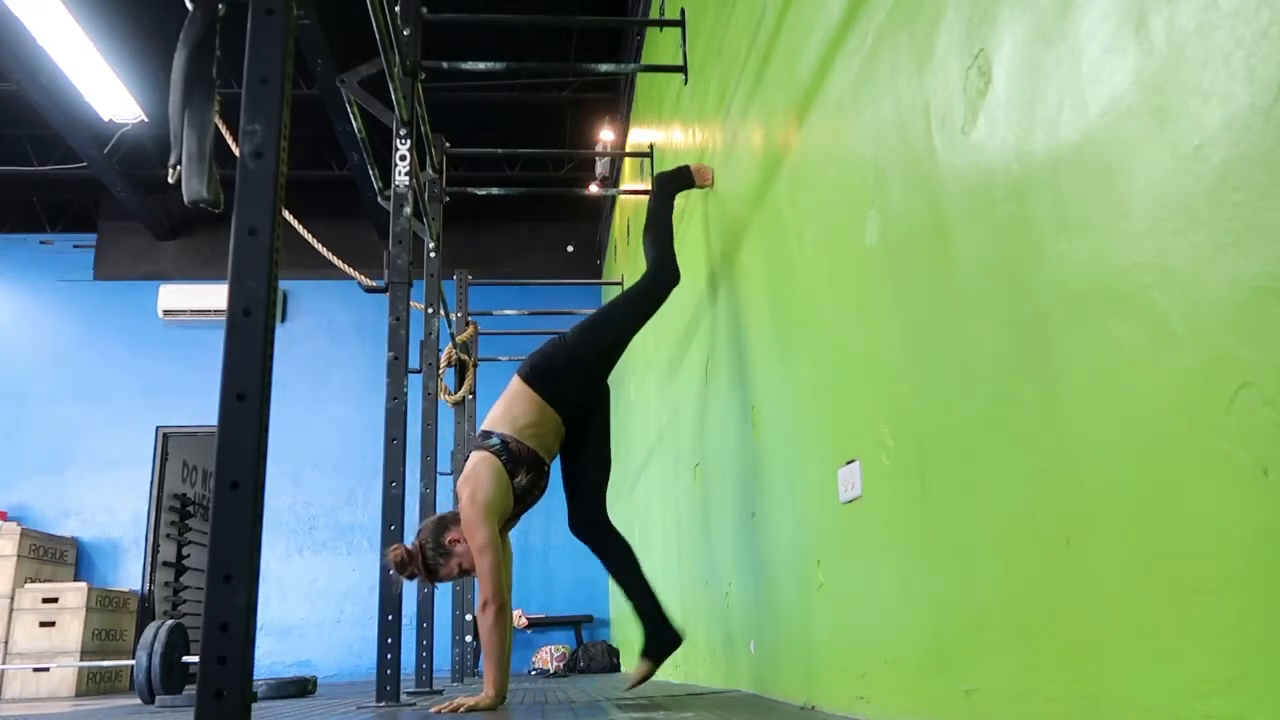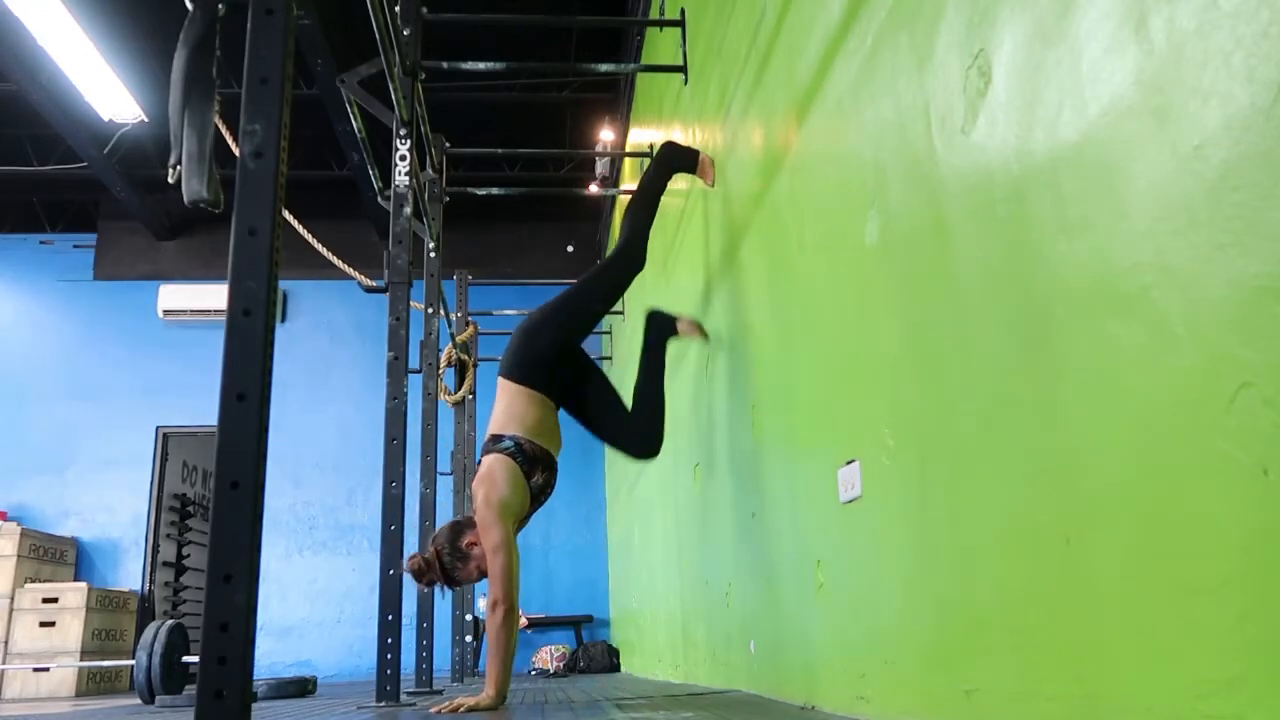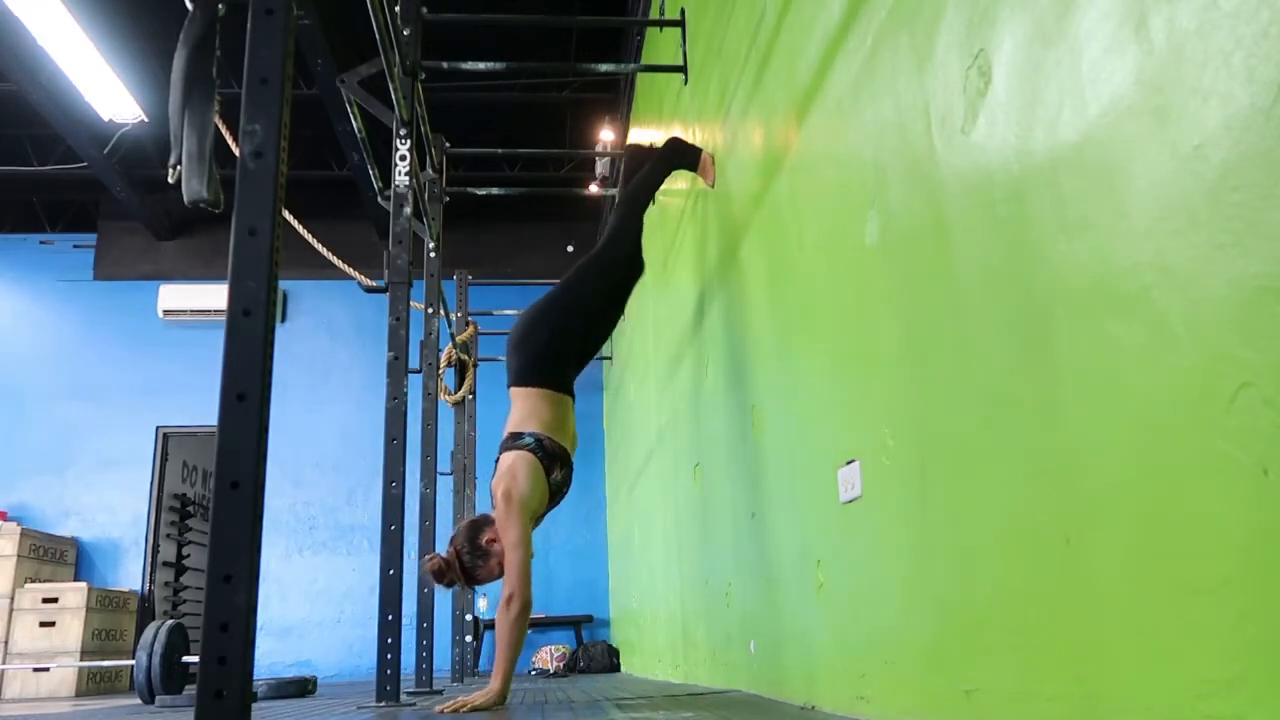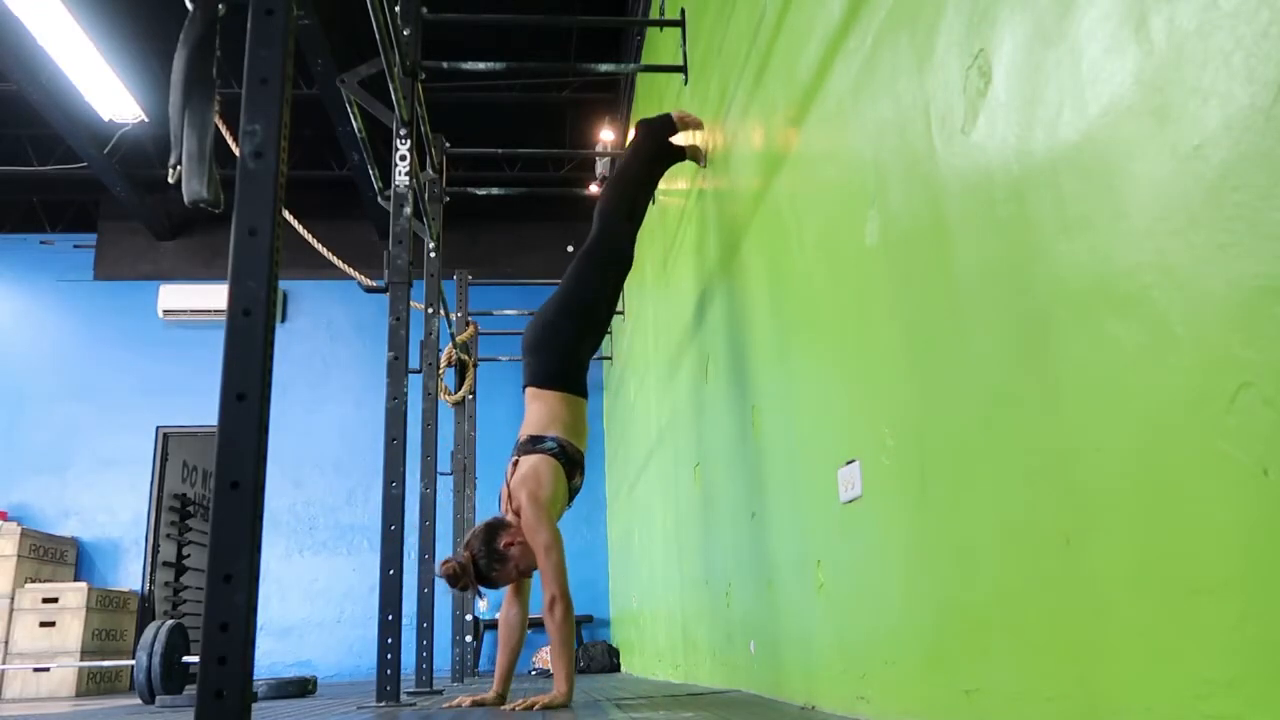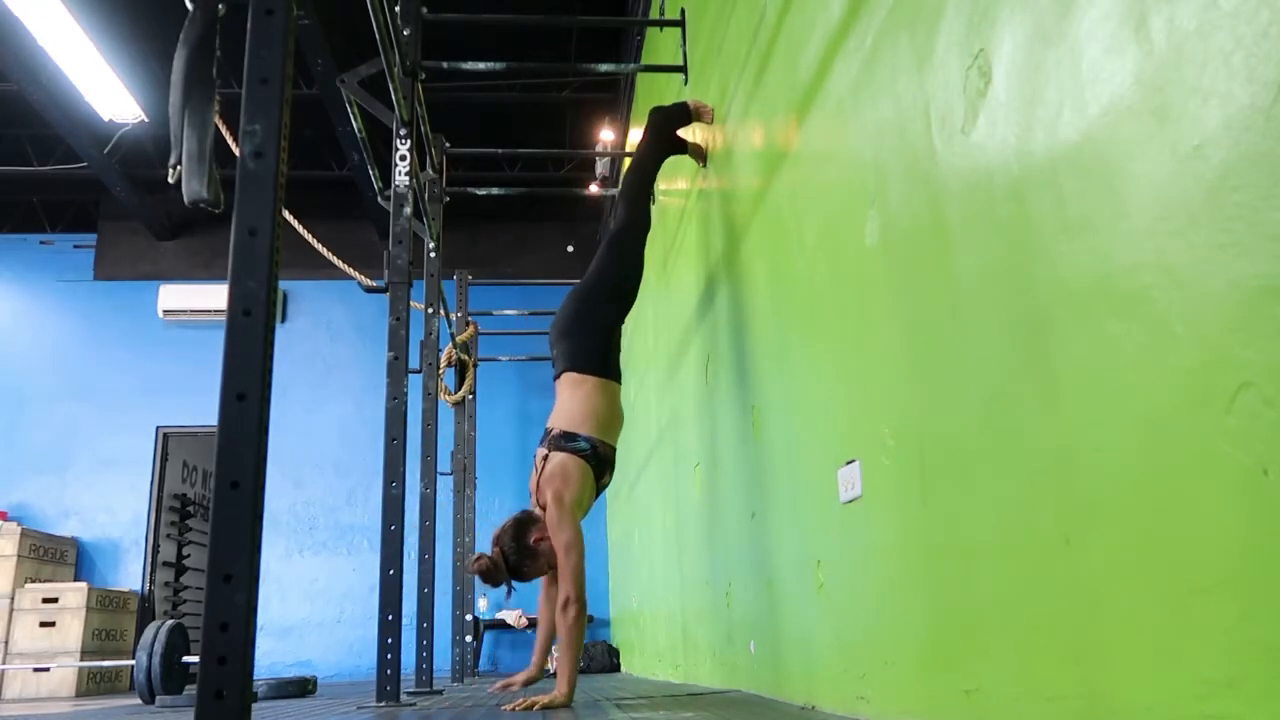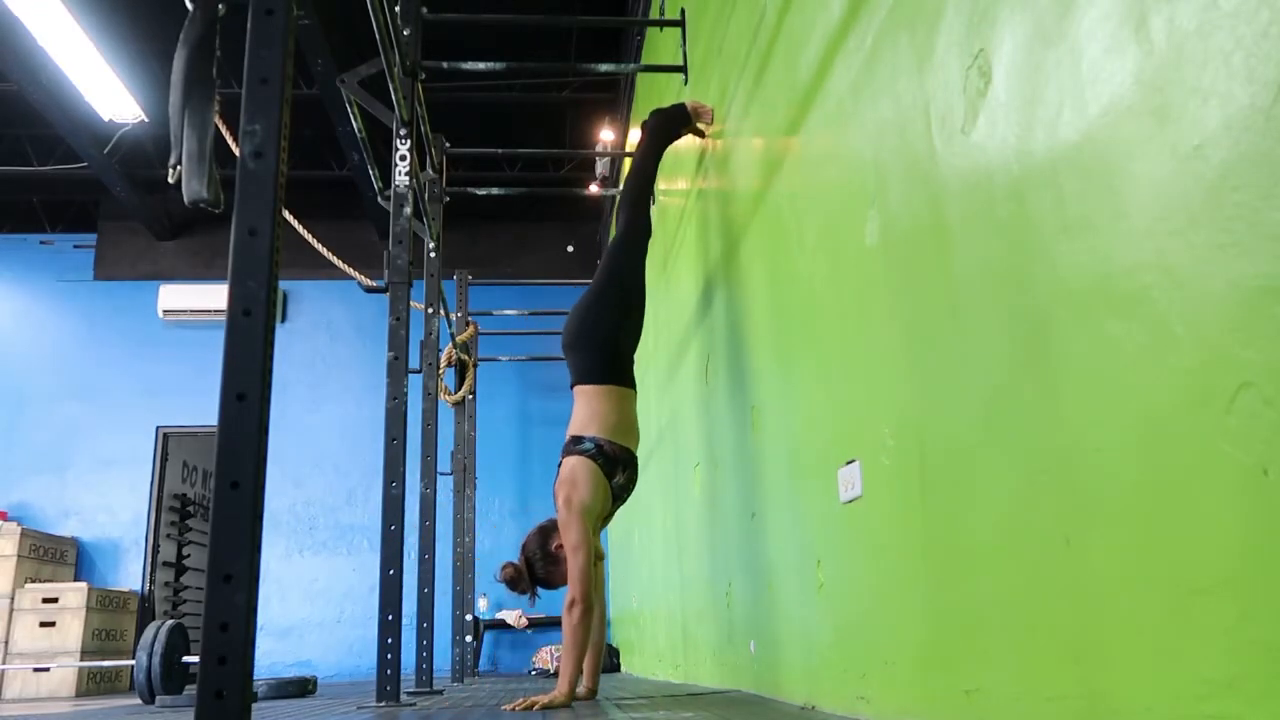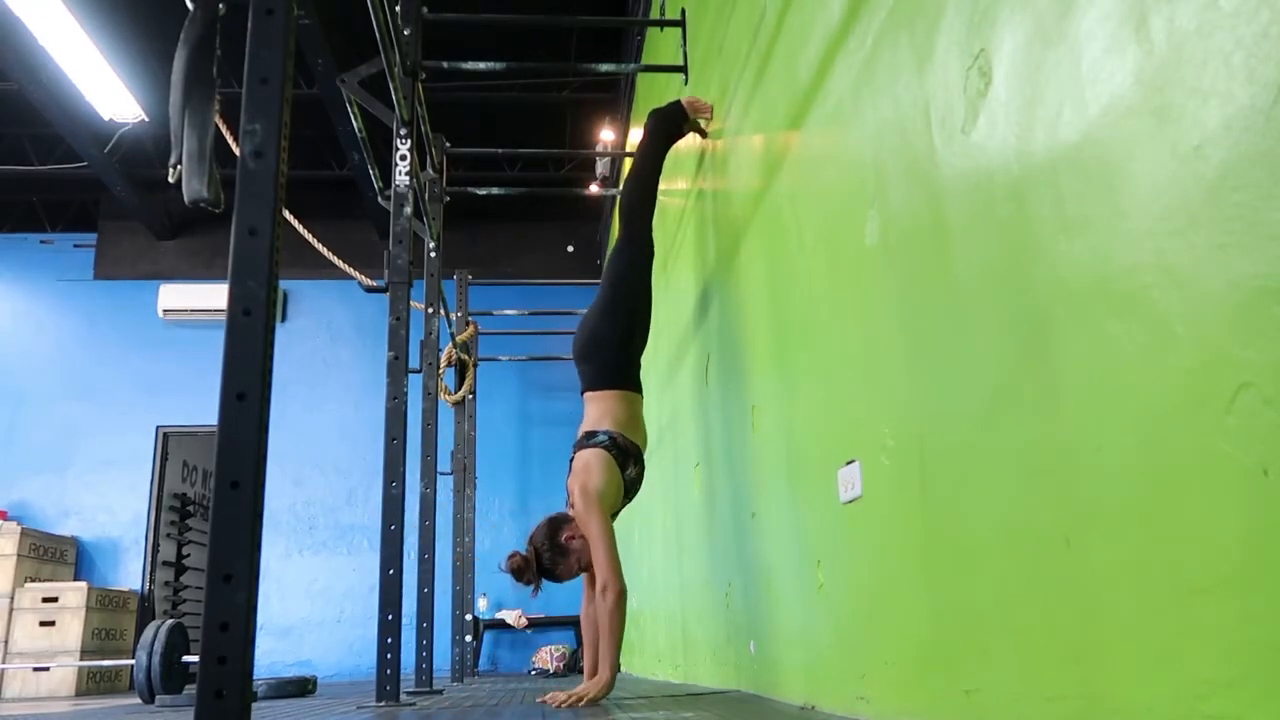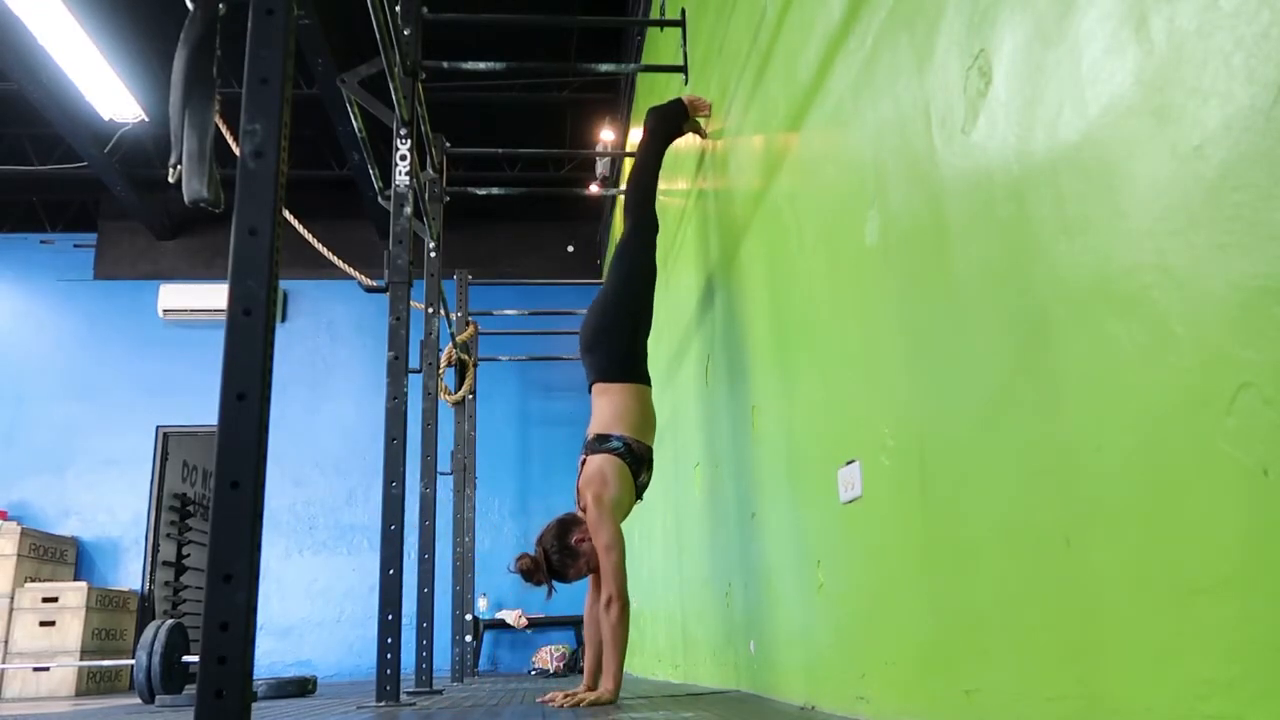
dt=0.4s
person 1, frame 1
left shoulder: (477, 509)
right shoulder: (485, 515)
left elbow: (491, 604)
right elbow: (497, 603)
left wrist: (491, 693)
right wrist: (495, 689)
left hip: (567, 375)
right hip: (569, 398)
left knee: (660, 277)
right knee: (588, 523)
left ankle: (668, 187)
right ankle: (656, 634)
person 1, frame 2
left shoulder: (492, 509)
right shoulder: (497, 509)
left elbow: (502, 605)
right elbow: (503, 604)
left wrist: (492, 693)
right wrist: (495, 690)
left hip: (543, 354)
right hip: (544, 367)
left knee: (627, 256)
right knee: (640, 440)
left ankle: (676, 160)
right ankle: (660, 329)
person 1, frame 3
left shoulder: (511, 501)
right shoulder: (512, 504)
left elbow: (517, 601)
right elbow: (513, 601)
left wrist: (496, 688)
right wrist: (497, 686)
left hip: (544, 346)
right hip: (547, 355)
left knee: (617, 245)
right knee: (622, 262)
left ankle: (673, 157)
right ankle: (640, 169)
person 1, frame 4
left shoulder: (527, 505)
right shoulder: (517, 512)
left elbow: (556, 600)
right elbow: (517, 604)
left wrist: (563, 689)
right wrist: (497, 690)
left hip: (557, 346)
right hip: (556, 354)
left knee: (609, 239)
right knee: (609, 245)
left ankle: (658, 137)
person 1, frame 5
left shoulder: (556, 497)
right shoulder: (548, 500)
left elbow: (571, 600)
right elbow: (560, 596)
left wrist: (562, 690)
right wrist: (538, 666)
left hip: (585, 333)
right hip: (580, 339)
left knee: (628, 224)
right knee: (626, 228)
left ankle: (668, 129)
person 1, frame 6
left shoulder: (576, 504)
right shoulder: (578, 509)
left elbow: (580, 602)
right elbow: (587, 601)
left wrist: (567, 688)
right wrist: (585, 683)
left hip: (599, 347)
right hip: (597, 352)
left knee: (631, 232)
right knee: (630, 237)
left ankle: (667, 125)
person 1, frame 7
left shoulder: (589, 496)
right shoulder: (589, 500)
left elbow: (609, 589)
right elbow: (599, 591)
left wrist: (604, 677)
right wrist: (592, 677)
left hip: (608, 356)
right hip: (608, 364)
left knee: (633, 234)
right knee: (633, 243)
left ankle: (668, 125)
person 1, frame 8
left shoulder: (597, 500)
right shoulder: (595, 502)
left elbow: (611, 599)
right elbow: (601, 598)
left wrist: (605, 686)
right wrist: (592, 682)
left hip: (616, 349)
right hip: (614, 355)
left knee: (638, 231)
right knee: (637, 235)
left ankle: (667, 125)
